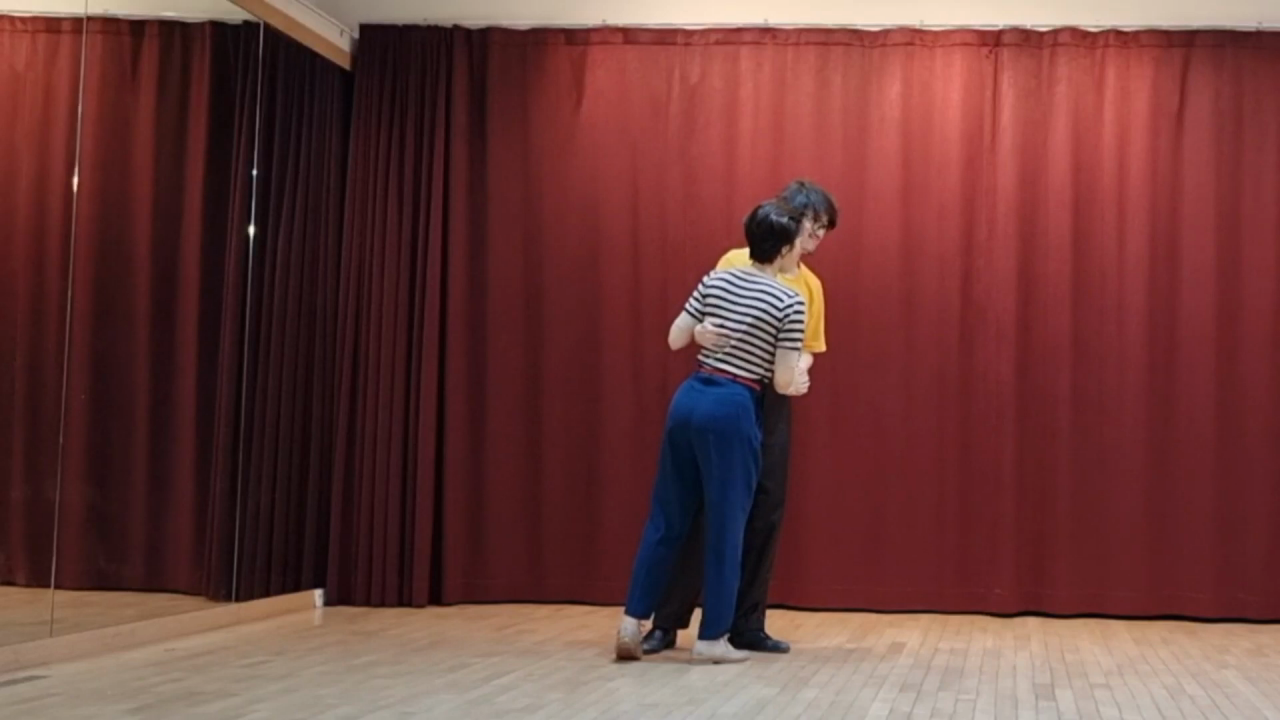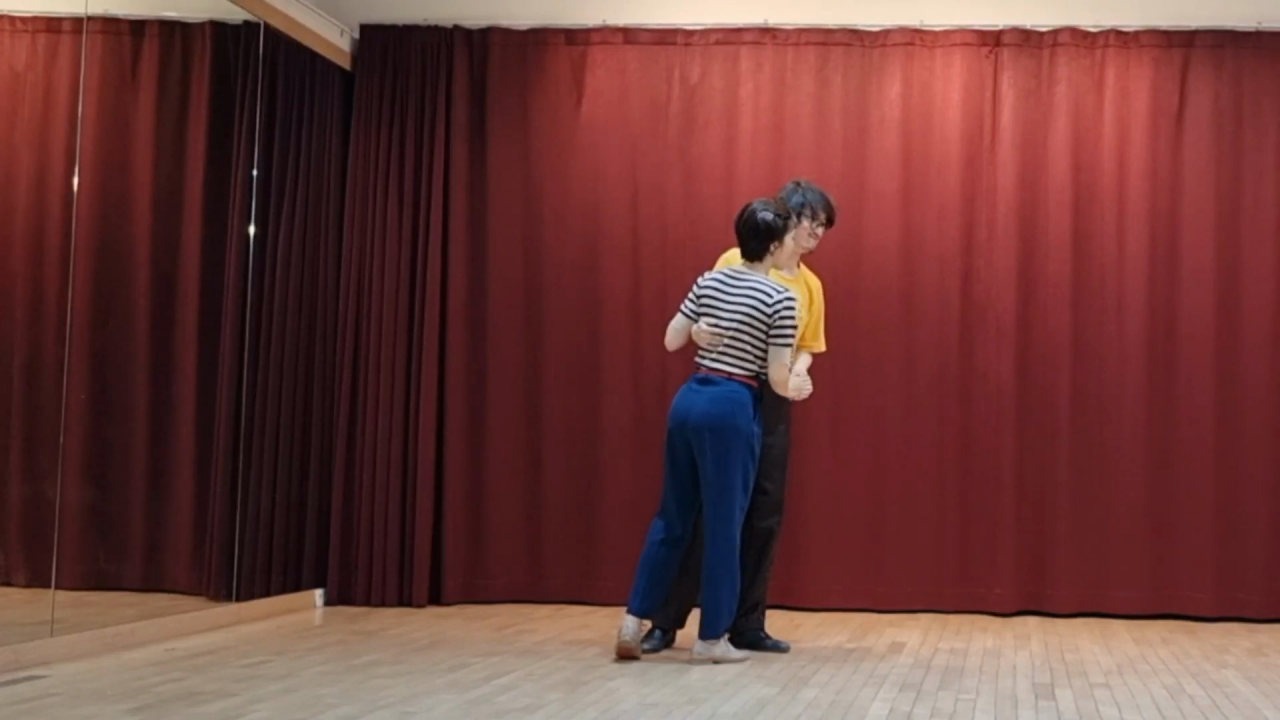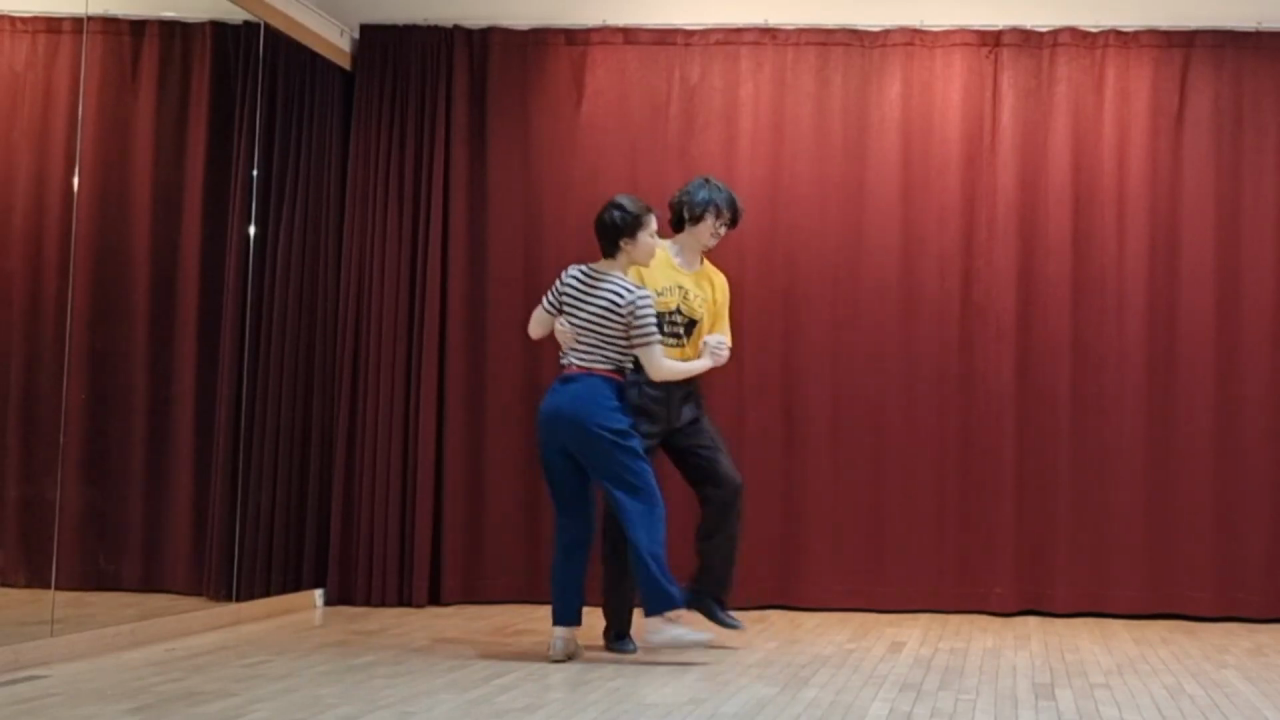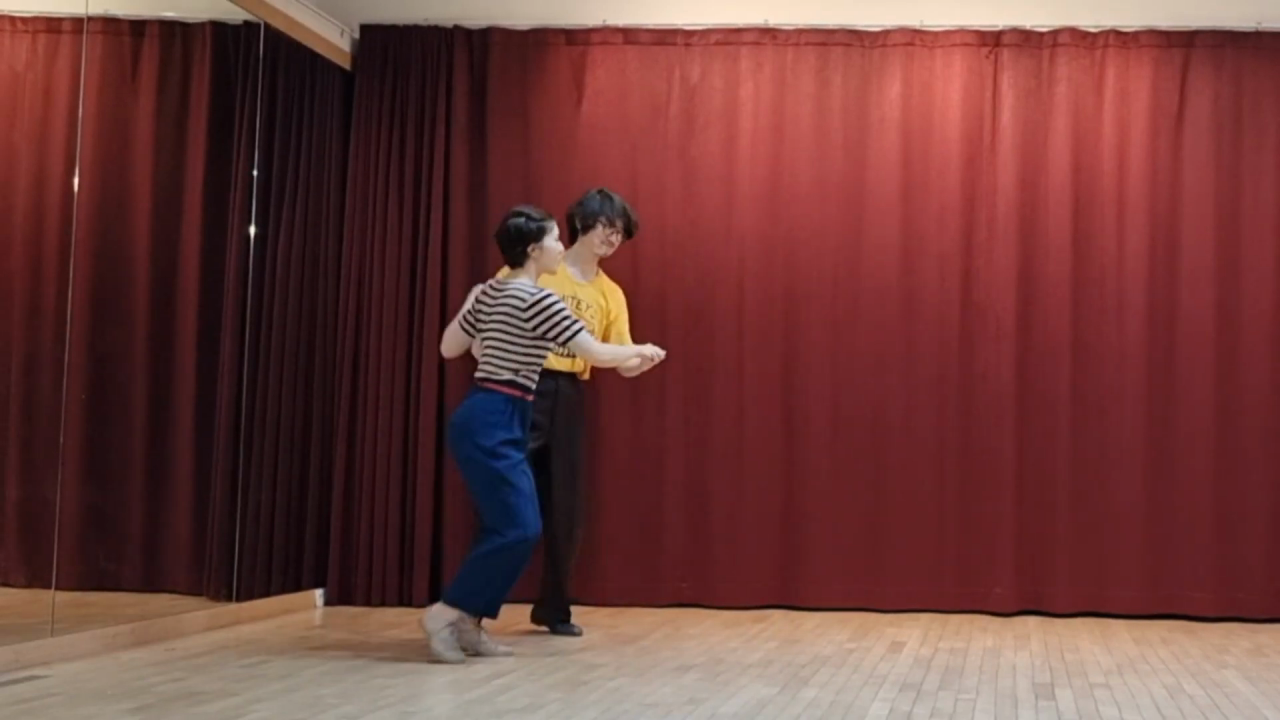
dt=1s
person 1, frame 1
left shoulder: (811, 286)
right shoulder: (737, 262)
left elbow: (807, 349)
right elbow: (700, 319)
left wrist: (798, 373)
right wrist: (701, 332)
left hip: (772, 405)
left knee: (765, 513)
left ankle: (747, 625)
right ankle: (667, 621)
person 1, frame 2
left shoulder: (812, 286)
right shoulder: (737, 262)
left elbow: (805, 349)
right elbow: (699, 316)
left wrist: (796, 375)
right wrist: (697, 331)
left hip: (773, 404)
left knee: (765, 513)
left ankle: (747, 624)
right ankle: (665, 622)
person 1, frame 3
left shoulder: (717, 282)
right shoulder: (638, 260)
left elbow: (721, 346)
left wrist: (719, 346)
right wrist: (564, 325)
left hip: (683, 394)
right hip: (632, 390)
left knee: (725, 482)
left ankle: (708, 591)
right ankle: (617, 625)
person 1, frame 4
left shoulder: (611, 294)
left elbow: (621, 361)
left wrist: (644, 360)
left hip: (570, 400)
left knee: (564, 514)
left ankle: (552, 609)
person 2, frame 1
left shoulder: (715, 280)
right shoulder: (790, 303)
left elbow: (675, 339)
right elbow: (782, 381)
right wrist: (799, 384)
left hip: (688, 398)
right hip: (732, 410)
left knee: (668, 515)
right knee: (726, 522)
left ankle: (631, 623)
right ankle: (711, 637)
person 2, frame 2
left shoulder: (709, 281)
right shoulder: (780, 298)
left elbow: (671, 341)
right elbow: (777, 377)
right wrist: (797, 389)
left hip: (688, 399)
right hip: (731, 408)
left knee: (673, 516)
right knee: (724, 521)
left ankle: (633, 623)
right ankle: (711, 638)
person 2, frame 3
left shoulder: (572, 277)
right shoulder: (635, 299)
left elbow: (536, 328)
right elbow: (656, 370)
right wrist: (703, 361)
left hip: (557, 404)
right hip: (599, 408)
left knee: (572, 521)
right knee: (645, 510)
left ankle: (564, 631)
right ankle: (662, 617)
person 2, frame 4
left shoulder: (487, 293)
right shoulder: (540, 301)
left elbow: (449, 348)
right elbow: (603, 357)
right wrist: (642, 352)
left hip: (479, 416)
right hip: (492, 422)
left knee: (506, 528)
right knee: (518, 529)
left ankle: (468, 624)
right ankle: (444, 614)
